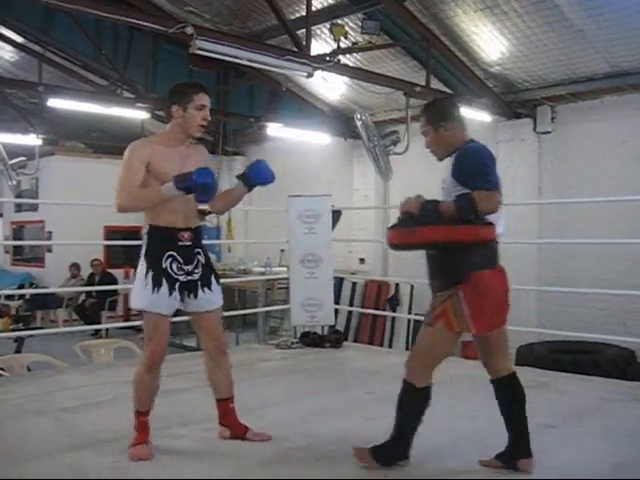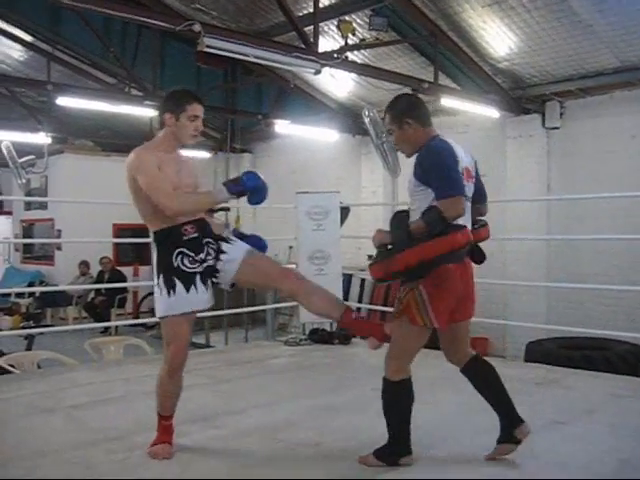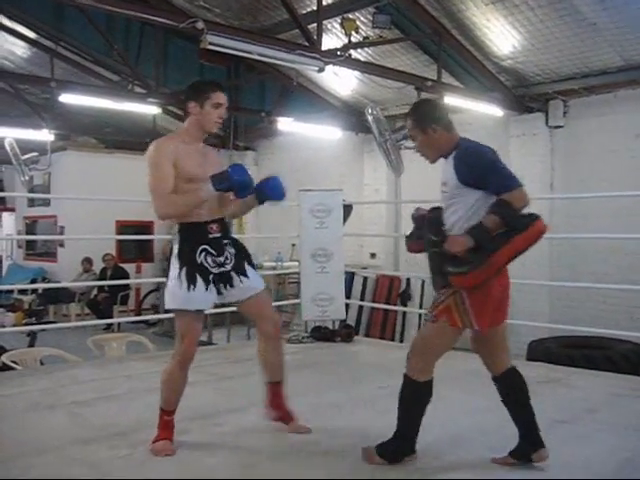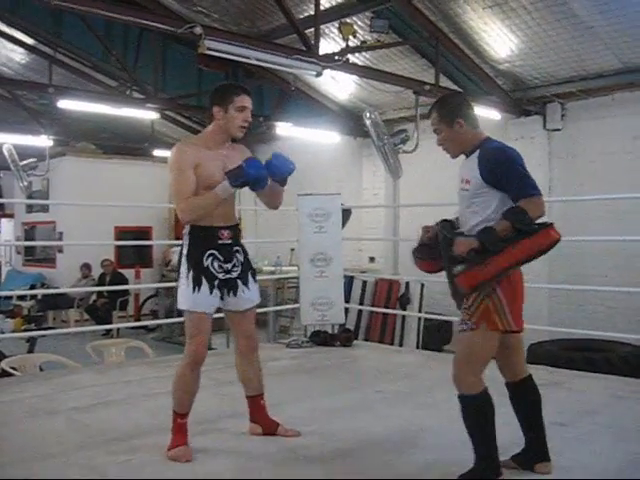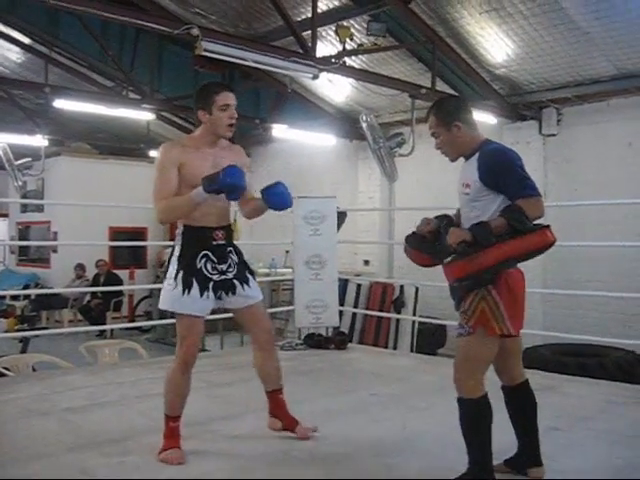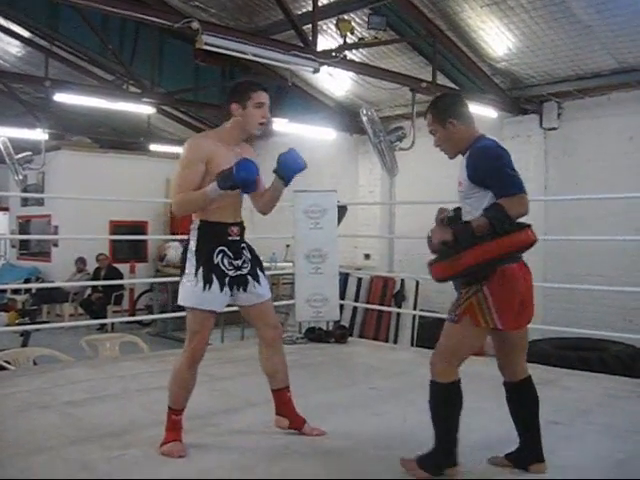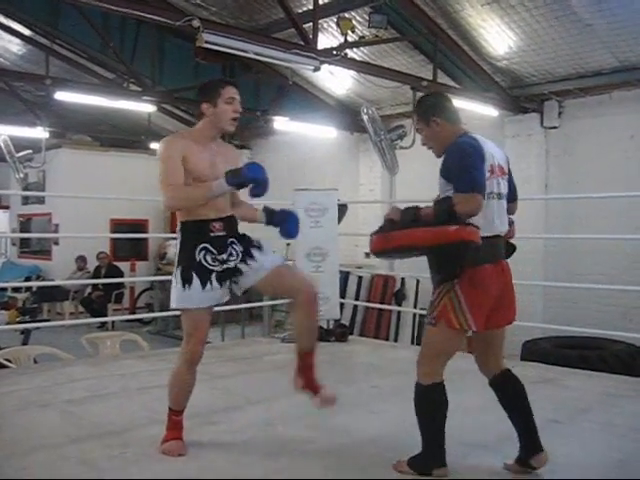
dt=0.3s
person 1, frame 1
left shoulder: (472, 155)
right shoulder: (476, 157)
left elbow: (489, 202)
left wrist: (426, 208)
right wrist: (432, 210)
left hip: (465, 281)
right hip: (488, 273)
left knee: (418, 367)
right knee: (498, 366)
left ankle: (394, 450)
right ankle: (519, 451)
person 1, frame 2
left shoulder: (433, 154)
right shoulder: (460, 154)
left elbow: (453, 207)
right elbow: (478, 207)
left wrist: (397, 235)
left hip: (431, 272)
right hip: (457, 267)
left knee: (396, 363)
right knee: (460, 352)
left ankle: (397, 449)
right ankle: (512, 425)
person 1, frame 3
left shoulder: (474, 155)
right shoulder: (458, 160)
left elbow: (518, 199)
left wrist: (471, 238)
right hip: (483, 275)
left knee: (419, 361)
right knee: (498, 363)
left ankle: (401, 446)
right ankle: (531, 444)
person 1, frame 4
left shoulder: (497, 155)
right shoulder: (474, 160)
left elbow: (534, 206)
left wrist: (481, 242)
left hip: (492, 280)
right hip: (487, 279)
left knee: (466, 376)
right knee: (513, 369)
person 1, frame 5
left shoulder: (496, 156)
right shoulder: (473, 162)
left elbow: (533, 206)
left wrist: (475, 234)
right wrist: (442, 224)
left hip: (493, 282)
right hip: (492, 280)
left knee: (467, 379)
right knee: (510, 373)
person 1, frame 6
left shoulder: (484, 152)
right shoulder: (485, 153)
left elbow: (517, 205)
left wrist: (458, 233)
right wrist: (456, 216)
left hip: (493, 276)
right hip: (510, 272)
left knee: (443, 365)
right knee: (513, 368)
person 1, frame 7
left shoulder: (461, 149)
right shoulder: (494, 151)
left elbow: (467, 204)
right elbow: (510, 205)
left wrist: (411, 215)
left hip: (465, 273)
right hip: (496, 267)
left knee: (428, 366)
right knee: (492, 365)
person 2, frame 1
left shoulder: (199, 155)
right shoulder: (142, 150)
left elbow: (216, 202)
right elbow: (123, 201)
left wrist: (245, 184)
right wrist: (174, 186)
left hip: (195, 251)
right hip: (160, 253)
left knee: (216, 344)
right knee: (156, 352)
left ankle: (229, 422)
right ankle: (141, 432)
person 2, frame 2
left shoulder: (182, 162)
right shoulder: (141, 159)
right elbow: (172, 205)
left wrist: (239, 236)
right wrist: (230, 190)
left hip: (209, 242)
right hip: (172, 253)
left knee: (290, 278)
right knee: (176, 355)
left ankle: (370, 328)
right ankle: (164, 433)
person 2, frame 3
left shoulder: (213, 154)
right shoulder: (163, 150)
right elbow: (164, 209)
left wrist: (255, 193)
right wrist: (211, 186)
left hip: (227, 245)
right hip: (194, 250)
left knee: (270, 325)
right knee: (186, 349)
left ankle: (278, 407)
right ankle: (165, 428)
person 2, frame 4
left shoulder: (244, 154)
right shoulder: (186, 152)
left elbow: (273, 204)
right elbow: (185, 212)
left wrist: (277, 178)
right wrist: (229, 184)
left hip: (234, 250)
right hip: (201, 252)
left knee: (248, 342)
right knee: (196, 351)
left ankle: (259, 418)
right ankle: (179, 433)
person 2, frame 5
left shoulder: (236, 155)
right shoulder: (173, 152)
left elbow: (247, 209)
right elbow: (163, 212)
left wrist: (267, 200)
right wrist: (204, 190)
left hip: (228, 251)
right hip: (193, 253)
left knee: (265, 334)
right knee: (187, 353)
left ankle: (279, 414)
right ankle: (171, 436)
person 2, frame 6
left shoulder: (248, 153)
right shoulder: (200, 145)
left elbow: (262, 206)
right elbow: (179, 205)
left wrist: (282, 179)
right wrist: (218, 184)
left hip: (240, 246)
right hip: (208, 247)
left knee: (272, 332)
right knee: (196, 347)
left ankle: (286, 413)
right ankle: (172, 429)
person 2, frame 7
left shoulder: (231, 153)
right shoulder: (176, 146)
right elbow: (174, 202)
left wrist: (267, 215)
right wrist: (226, 182)
left hip: (234, 239)
right hip: (197, 248)
left knee: (307, 293)
right knee: (193, 348)
left ankle: (305, 375)
right ankle: (174, 428)
